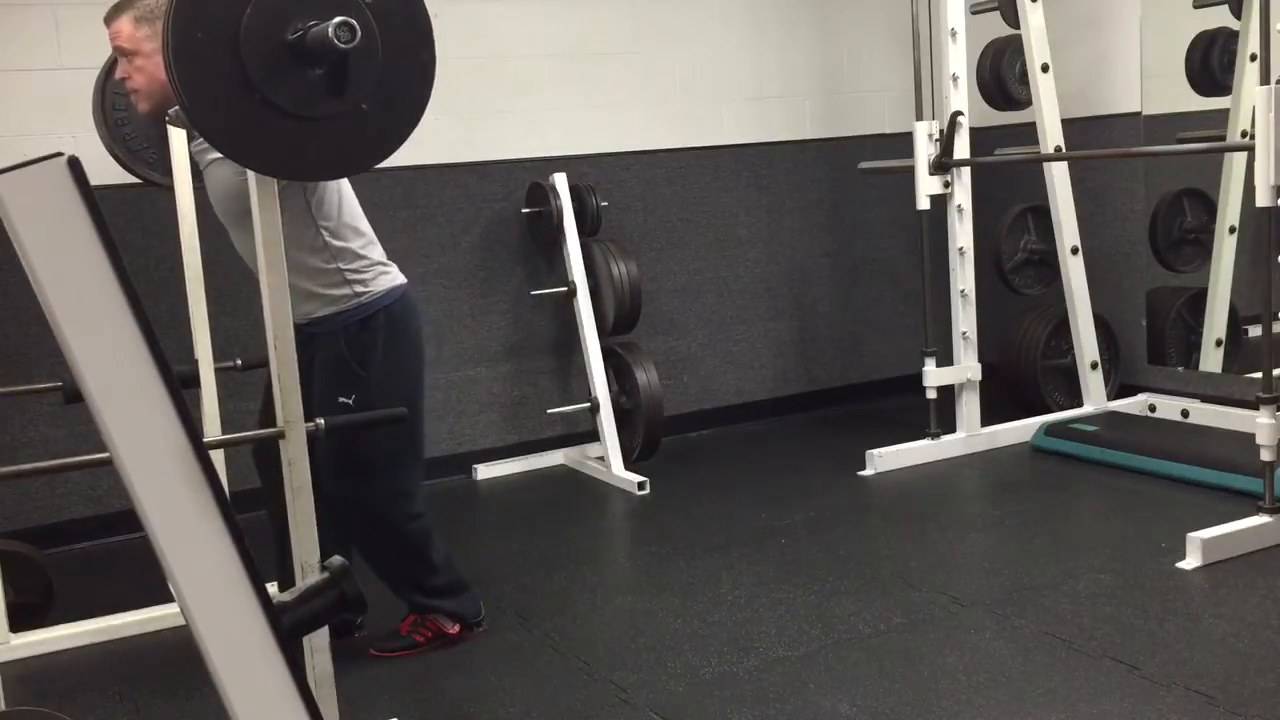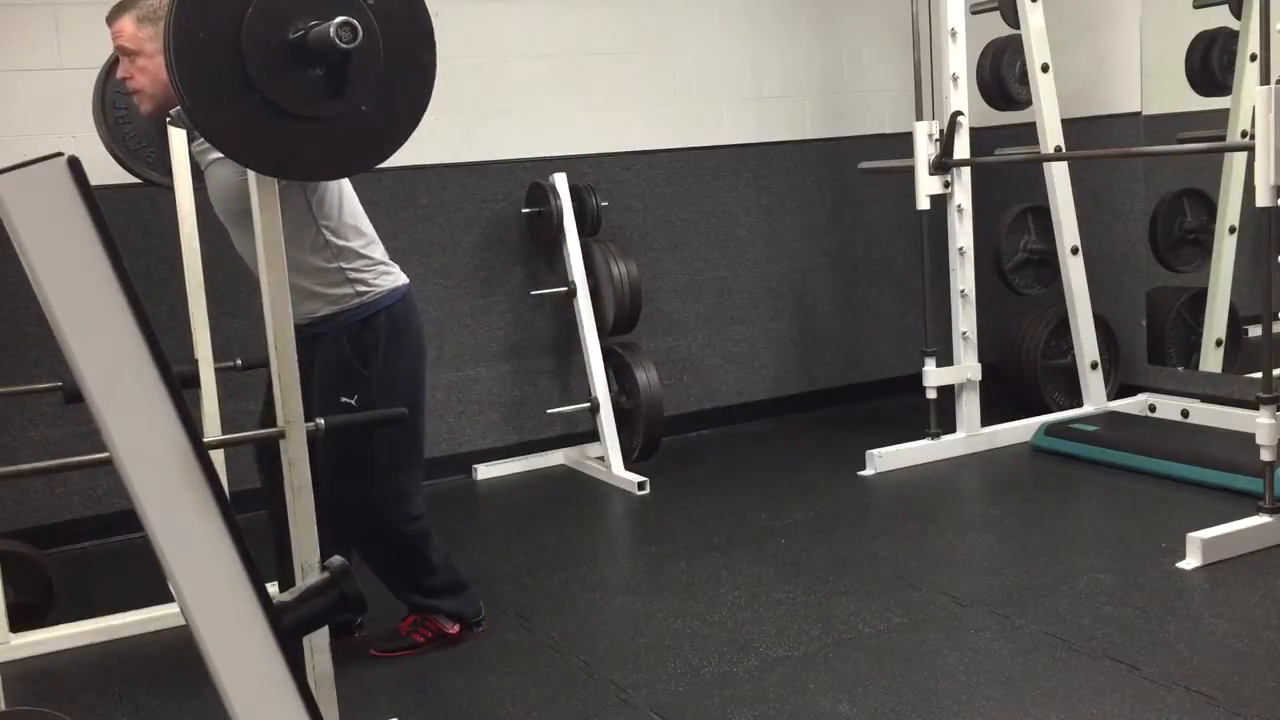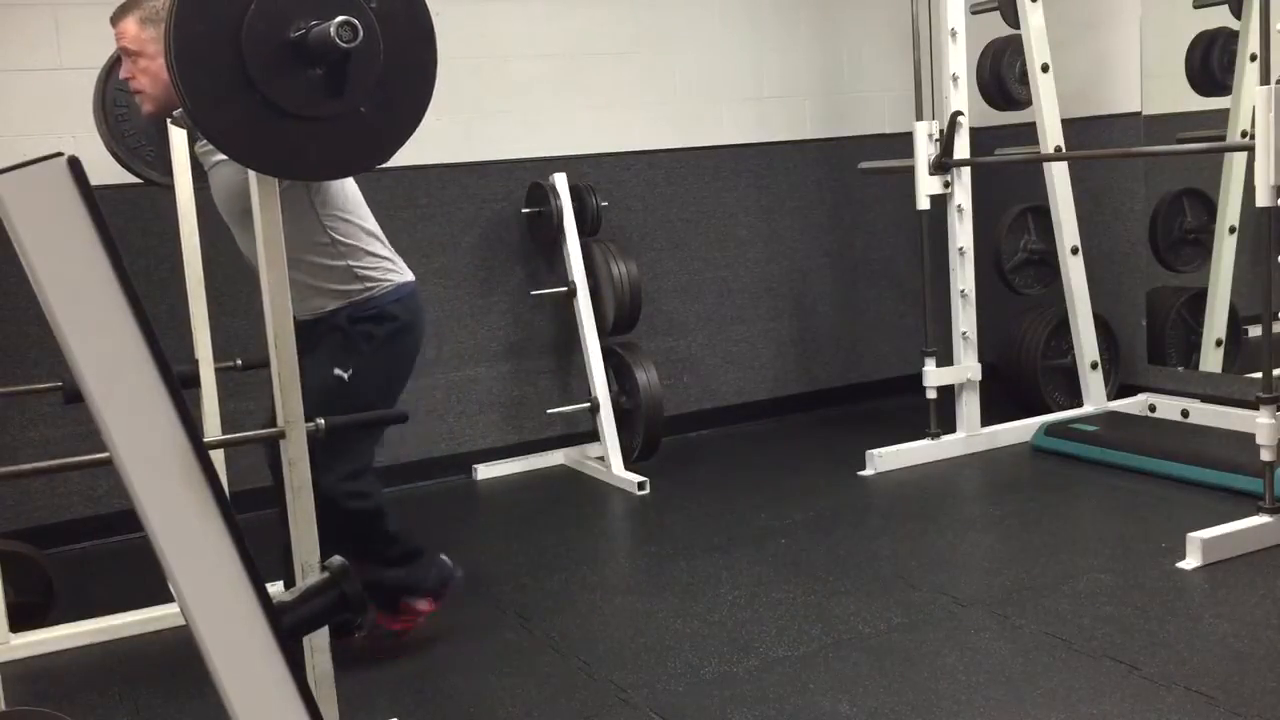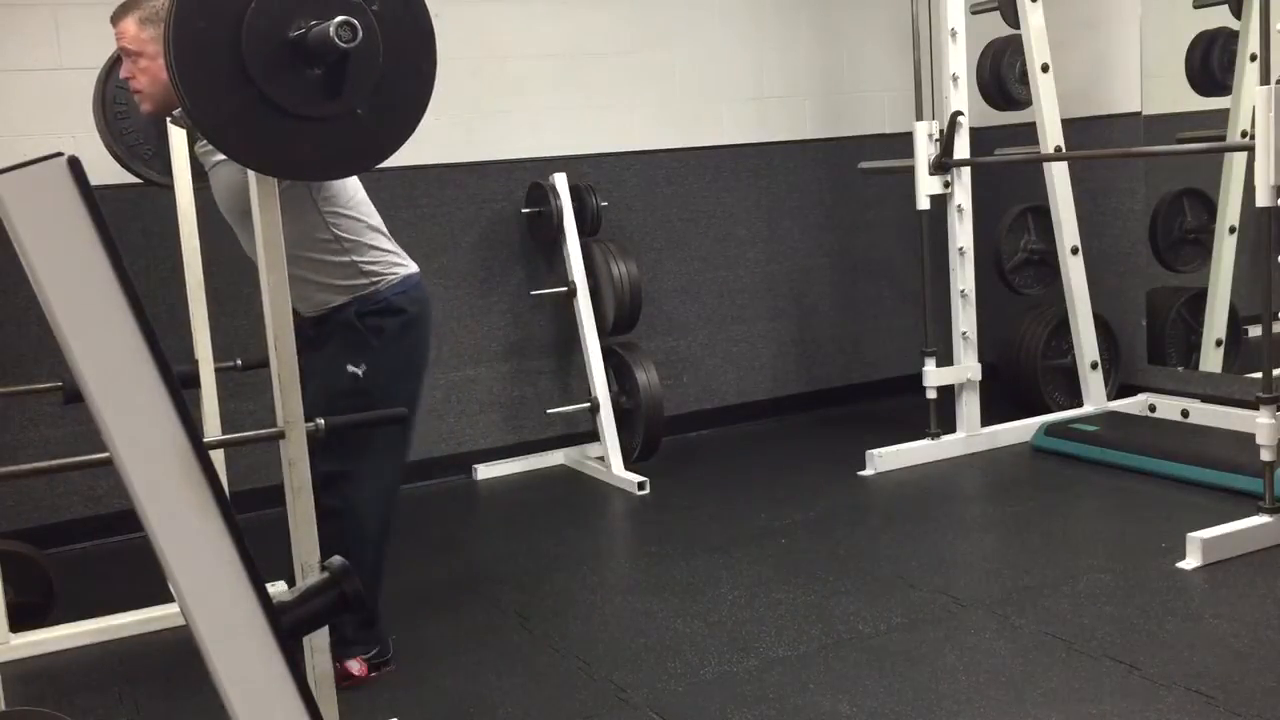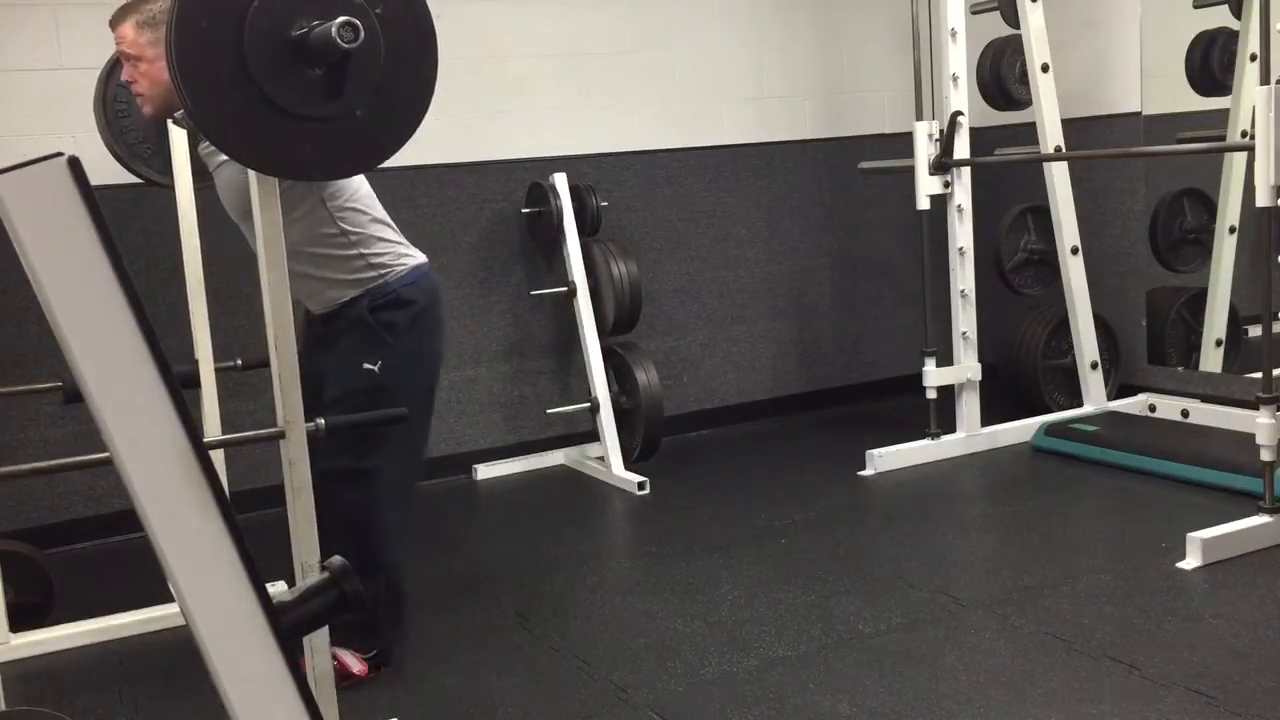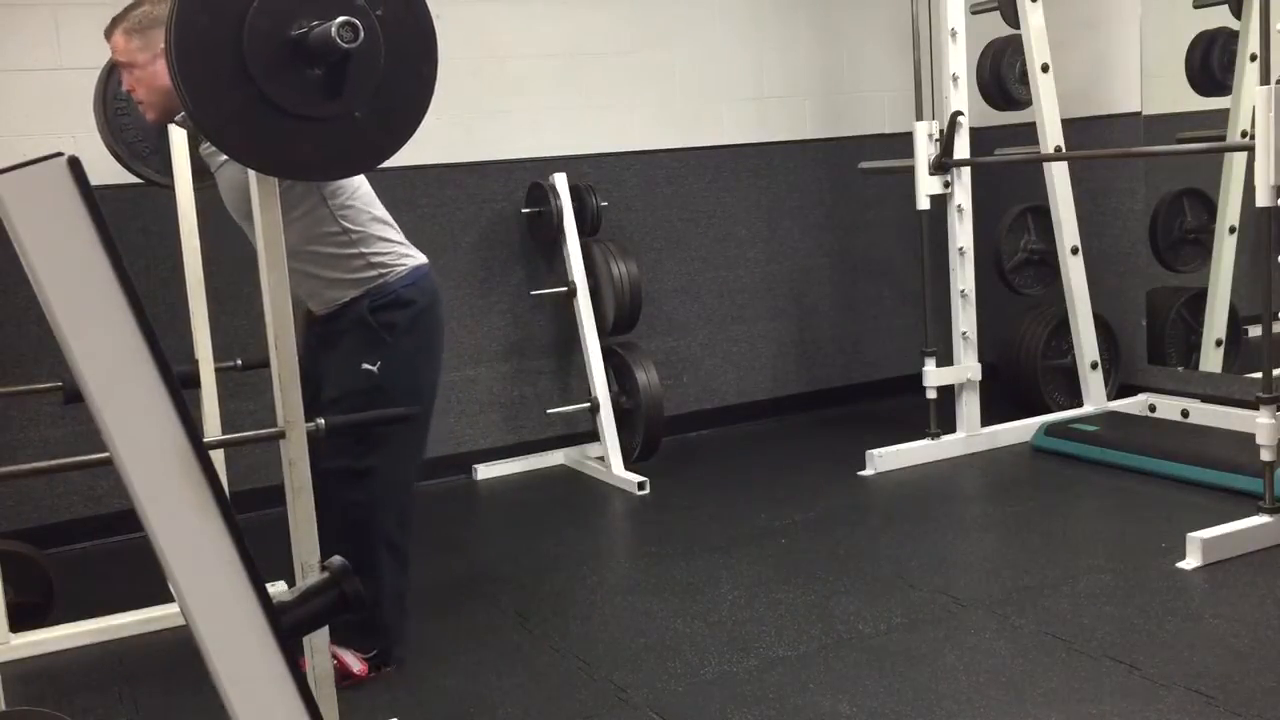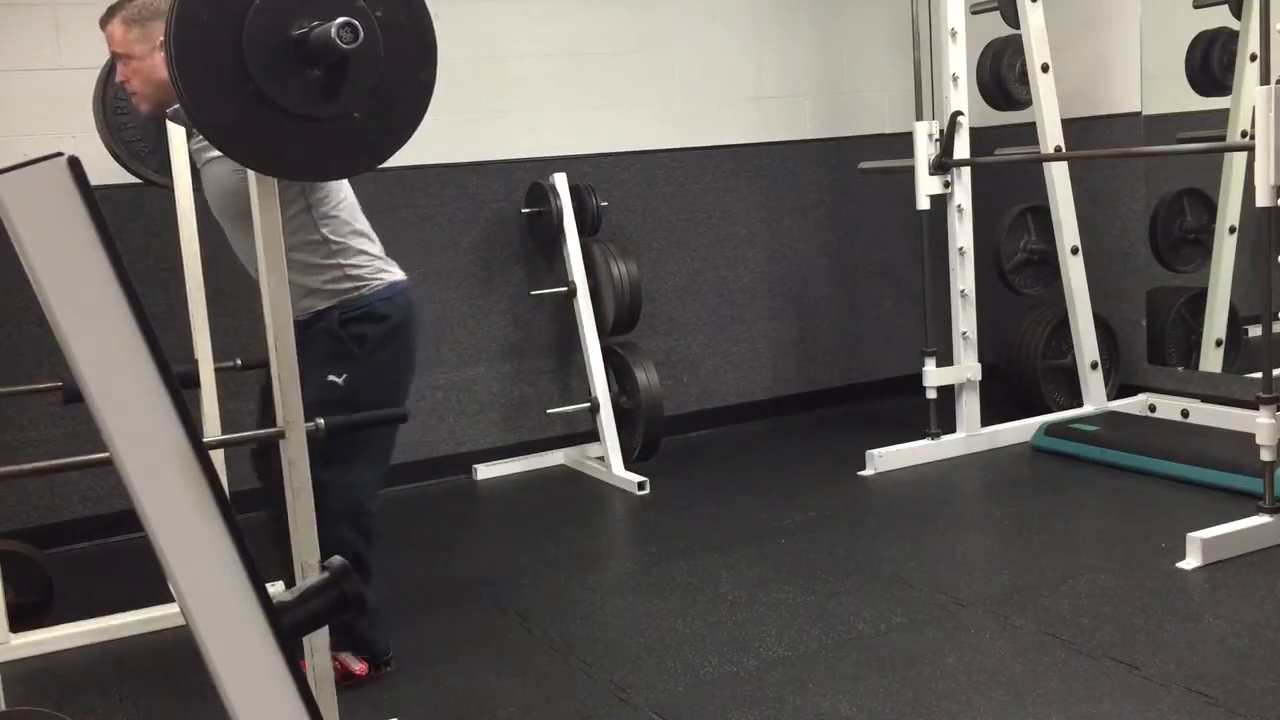
dt=0.2s
person 1, frame 1
right shoulder: (204, 127)
left hip: (363, 321)
right hip: (313, 323)
left knee: (368, 482)
right knee: (286, 467)
left ankle: (448, 608)
person 1, frame 2
right shoulder: (204, 128)
left hip: (365, 321)
right hip: (313, 324)
left knee: (365, 485)
right knee: (288, 469)
left ankle: (448, 607)
person 1, frame 3
right shoulder: (208, 129)
left hip: (371, 311)
right hip: (319, 317)
left knee: (320, 465)
right knee: (298, 462)
left ankle: (414, 580)
person 1, frame 4
right shoulder: (205, 127)
left hip: (380, 308)
right hip: (327, 313)
left knee: (337, 470)
right knee: (314, 466)
left ankle: (354, 643)
right ankle: (327, 615)
person 1, frame 5
right shoulder: (208, 126)
left hip: (388, 304)
right hip: (336, 310)
left knee: (360, 471)
right knee: (319, 465)
left ankle: (362, 639)
right ankle: (332, 614)
person 1, frame 6
right shoulder: (208, 128)
left hip: (388, 305)
right hip: (337, 310)
left knee: (360, 470)
right knee: (318, 464)
left ankle: (364, 638)
right ankle: (329, 613)
person 1, frame 7
right shoulder: (200, 125)
left hip: (361, 317)
right hip: (315, 318)
left knee: (327, 477)
right knee: (284, 466)
left ankle: (352, 643)
